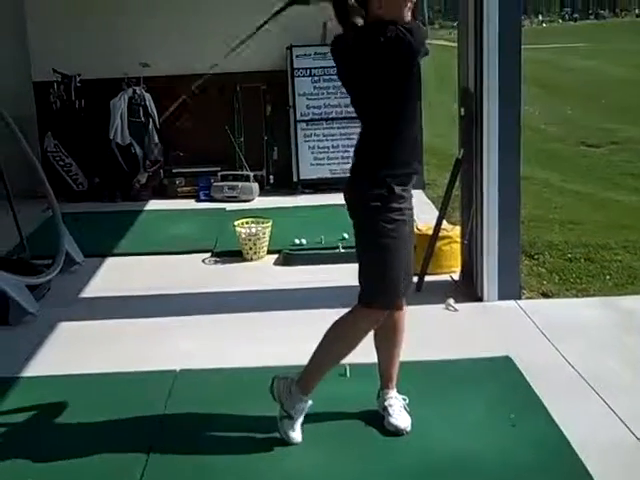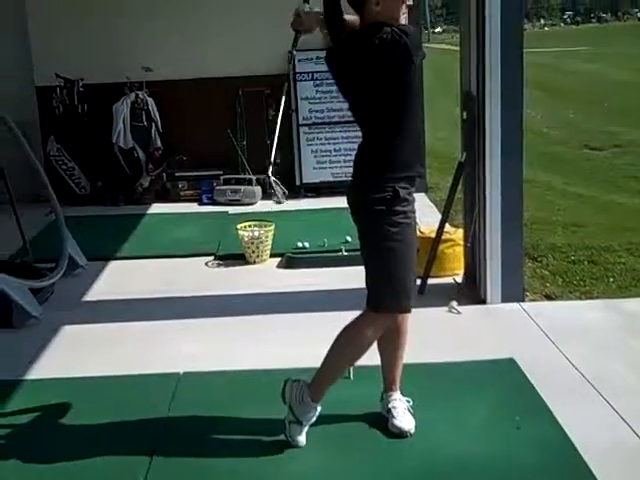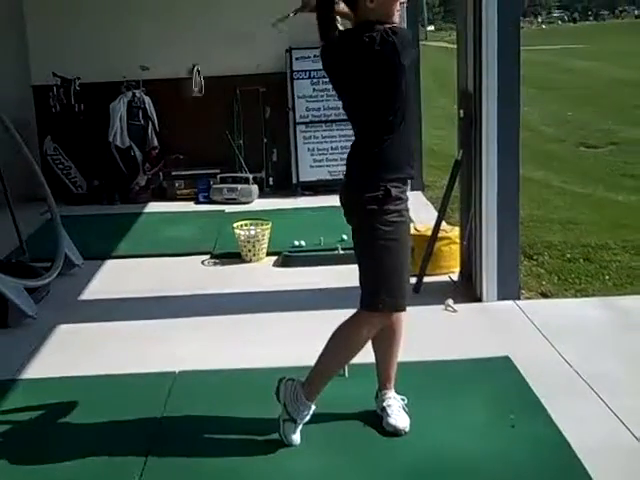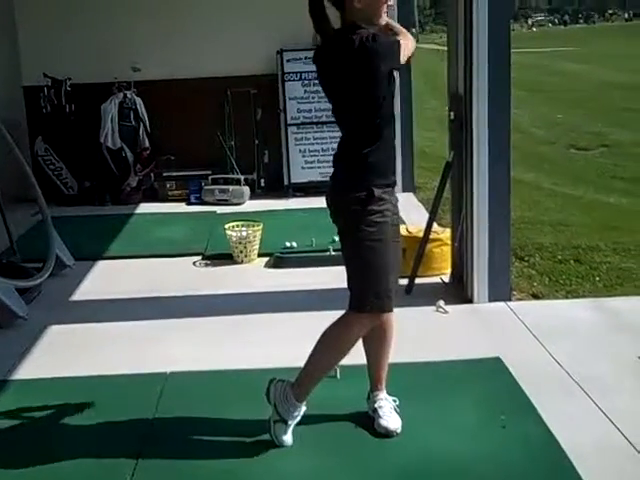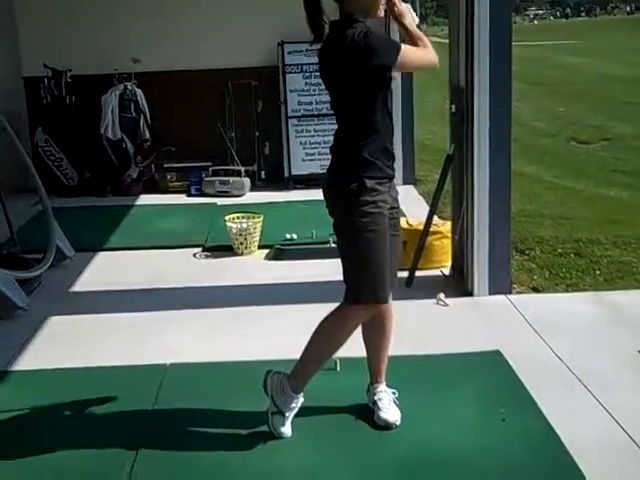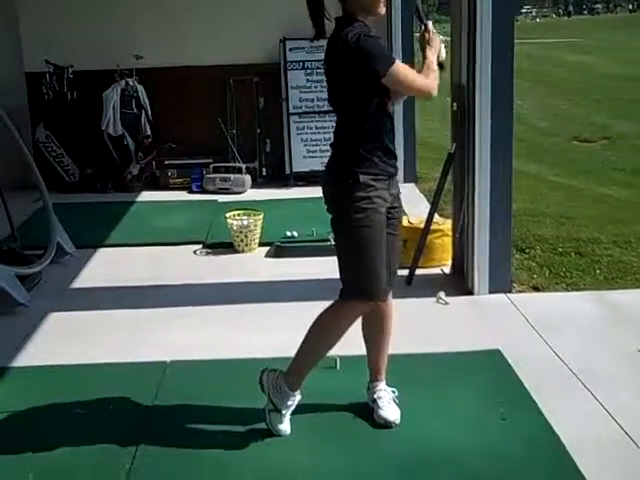
dt=0.2s
person 1, frame 1
left shoulder: (347, 45)
right shoulder: (404, 41)
left hip: (384, 186)
right hip: (382, 190)
left knee: (394, 298)
right knee: (376, 304)
left ankle: (388, 392)
right ankle: (297, 389)
person 1, frame 2
left shoulder: (341, 53)
right shoulder: (400, 43)
left hip: (381, 188)
right hip: (386, 192)
left knee: (397, 301)
right knee: (385, 308)
left ankle: (392, 394)
right ankle: (307, 395)
person 1, frame 3
left shoulder: (336, 49)
right shoulder: (389, 44)
left hip: (376, 187)
right hip: (379, 192)
left knee: (392, 301)
right knee: (380, 307)
left ankle: (387, 393)
right ankle: (302, 394)
person 1, frame 4
left shoulder: (334, 48)
right shoulder: (367, 47)
right elbow: (407, 41)
left hip: (372, 189)
right hip: (364, 193)
left knee: (383, 302)
right knee: (367, 308)
left ankle: (378, 394)
right ankle: (292, 395)
person 1, frame 5
left shoulder: (341, 40)
right shoulder: (361, 41)
left elbow: (381, 79)
right elbow: (429, 57)
left hip: (377, 182)
right hip: (358, 186)
left knee: (382, 293)
right knee: (364, 300)
left ankle: (378, 387)
right ankle: (289, 386)
person 1, frame 6
left shoulder: (355, 38)
right shoulder: (356, 42)
left elbow: (385, 98)
right elbow: (426, 87)
left wrist: (422, 54)
right wrist: (431, 53)
left hip: (383, 178)
right hip: (357, 183)
left knee: (382, 291)
right knee: (360, 296)
left ankle: (378, 385)
right ankle: (286, 384)
